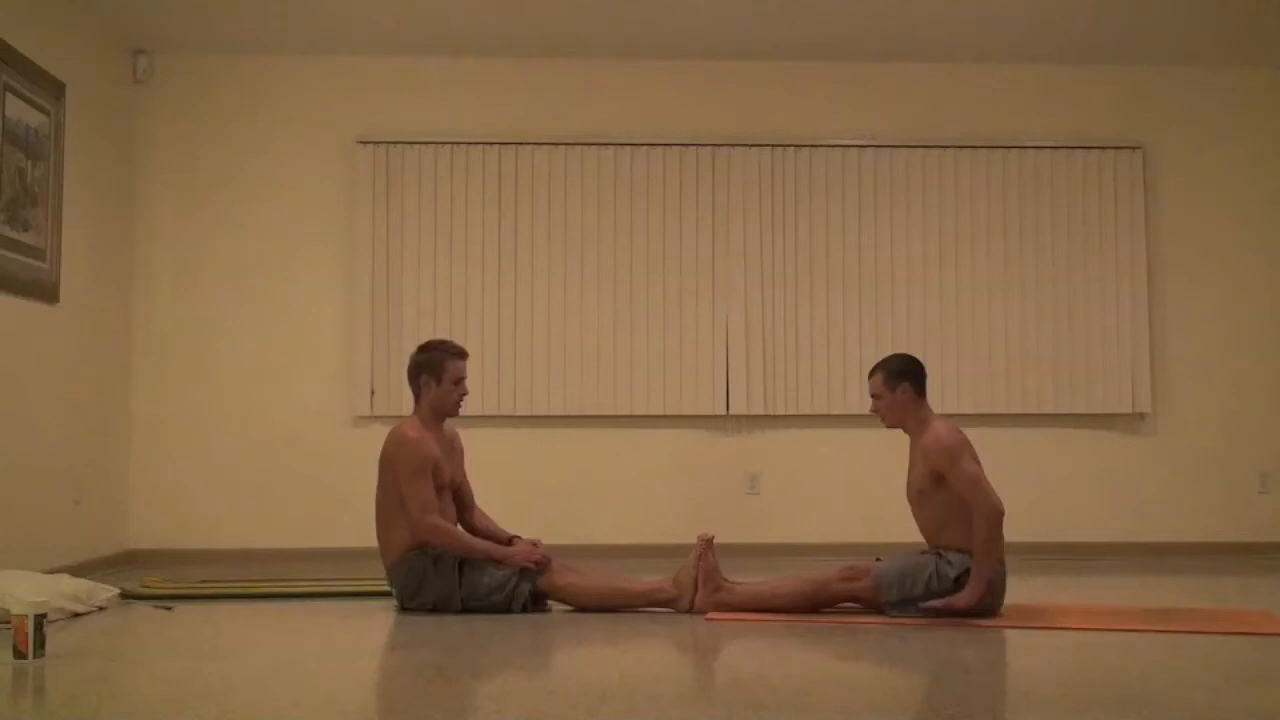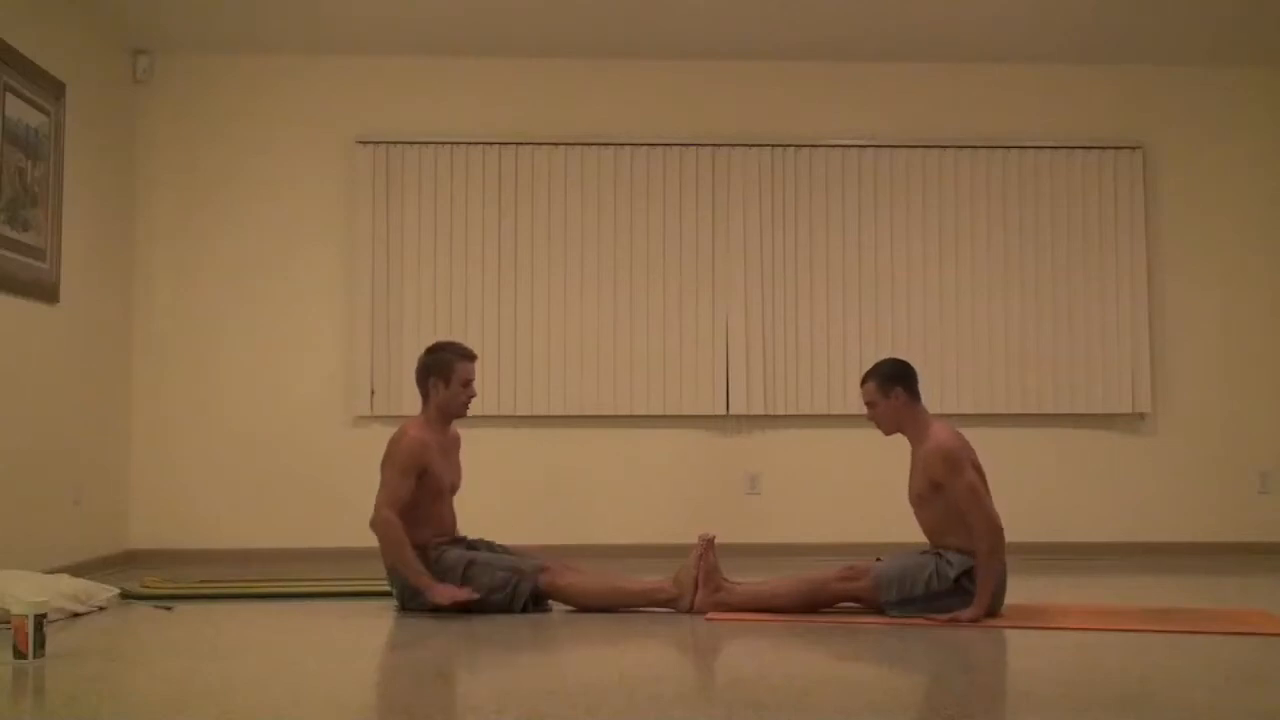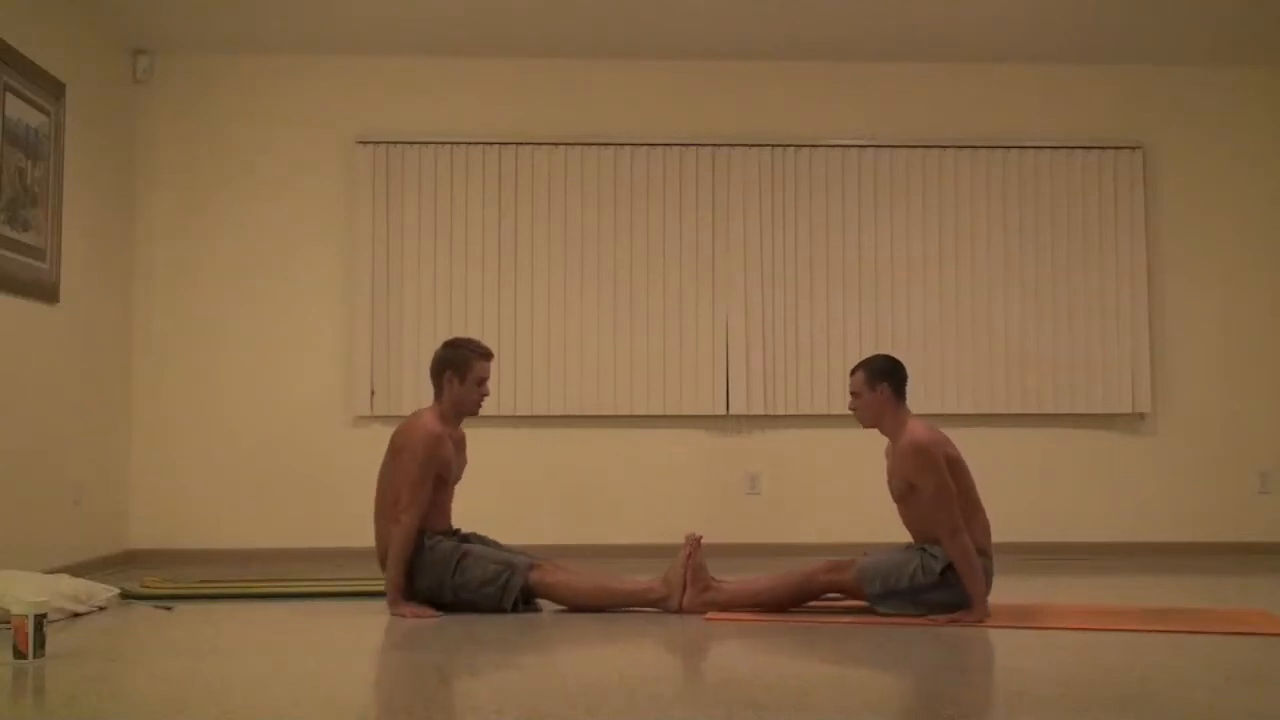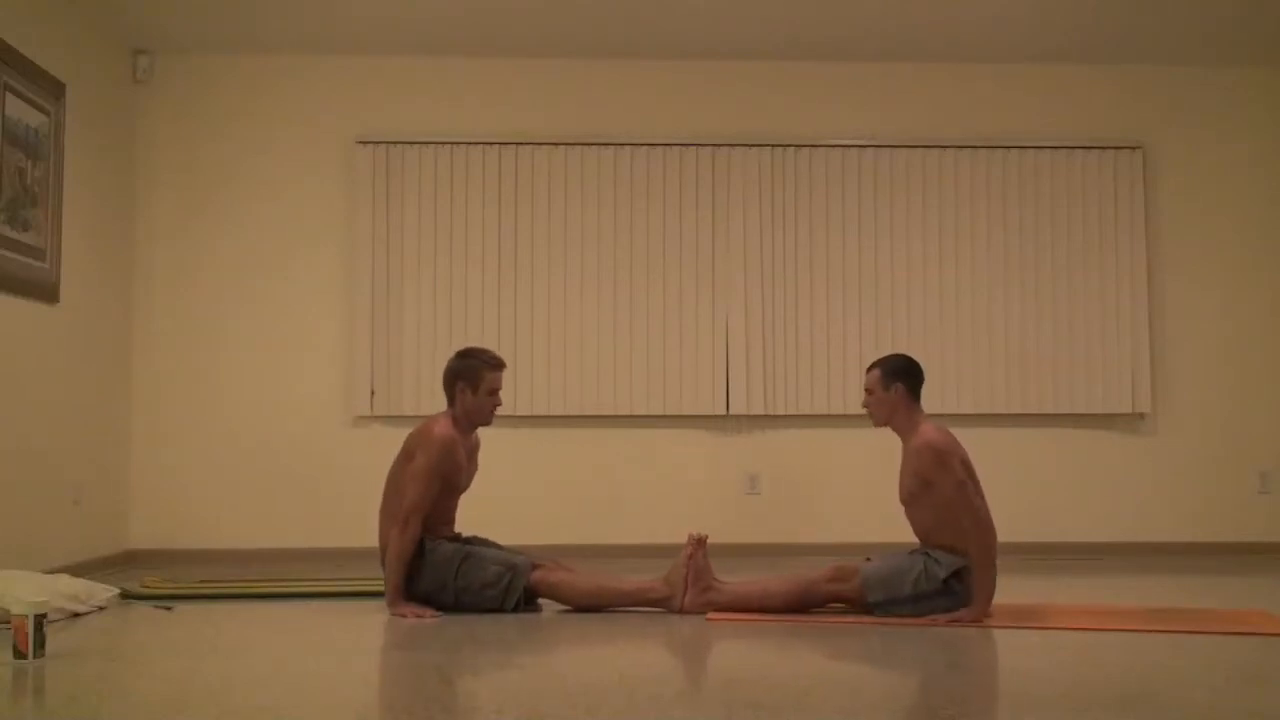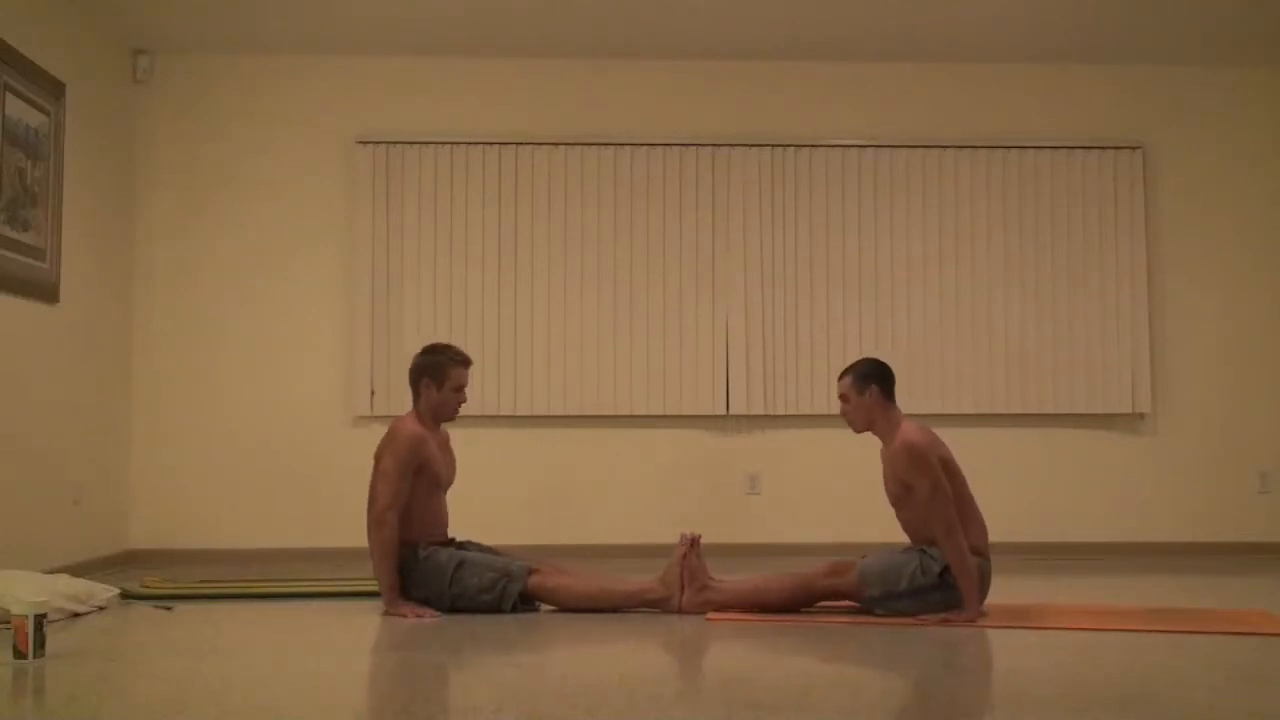
dt=1s
person 1, frame 1
left shoulder: (449, 438)
right shoulder: (411, 441)
left elbow: (469, 512)
right elbow: (428, 525)
left wrist: (512, 542)
right wrist: (504, 554)
left hip: (443, 560)
right hip: (420, 571)
left knee: (547, 566)
right knee: (544, 575)
left ankle: (669, 590)
right ankle: (673, 593)
person 1, frame 2
left shoulder: (449, 437)
right shoulder: (414, 442)
right elbow: (383, 518)
right wrist: (429, 587)
left hip: (447, 552)
right hip: (423, 565)
left knee: (552, 568)
right knee: (546, 576)
left ankle: (669, 590)
right ankle: (671, 594)
person 1, frame 3
left shoulder: (454, 434)
right shoulder: (427, 433)
right elbow: (405, 517)
right wrist: (396, 598)
left hip: (441, 546)
right hip: (419, 559)
left knee: (543, 566)
right knee: (535, 575)
left ankle: (658, 590)
right ankle: (662, 593)
person 1, frame 4
left shoulder: (470, 440)
right shoulder: (440, 438)
right elbow: (406, 519)
right wrist: (396, 598)
left hip: (440, 551)
right hip: (420, 562)
left knee: (547, 566)
right knee: (537, 575)
left ankle: (660, 590)
right ankle: (664, 593)
person 1, frame 5
left shoulder: (439, 436)
right shoulder: (408, 436)
right elbow: (381, 518)
right wrist: (393, 598)
left hip: (439, 554)
right hip: (416, 565)
left knee: (540, 570)
right knee: (532, 579)
left ankle: (656, 590)
right ankle: (659, 594)
person 2, frame 1
left shoulder: (939, 442)
right shoulder: (923, 441)
left elbow: (991, 508)
left wrist: (973, 590)
left hip: (964, 573)
right hip: (951, 566)
left knee: (849, 580)
right knee: (852, 575)
left ankle: (724, 596)
right ankle: (728, 591)
person 2, frame 2
left shoulder: (939, 447)
right shoulder: (925, 444)
left elbow: (989, 525)
left wrist: (980, 604)
left hip: (966, 575)
right hip: (951, 566)
left knee: (848, 580)
right knee: (851, 576)
left ankle: (725, 597)
right ankle: (729, 592)
person 2, frame 3
left shoulder: (916, 445)
right shoulder: (897, 447)
left elbow: (952, 531)
left wrist: (978, 606)
left hip: (952, 572)
right hip: (938, 562)
left knee: (832, 574)
right knee: (833, 572)
left ankle: (711, 596)
right ankle: (716, 592)
person 2, frame 4
left shoulder: (927, 445)
right shoulder: (917, 442)
left elbow: (979, 522)
left wrist: (978, 604)
left hip: (955, 576)
right hip: (941, 565)
left knee: (835, 581)
right knee: (838, 576)
left ankle: (713, 596)
right ankle: (717, 591)
person 2, frame 5
left shoulder: (907, 445)
right shoulder: (894, 445)
left elbow: (948, 528)
left wrist: (971, 606)
left hip: (950, 572)
right hip: (938, 564)
left knee: (833, 577)
right knee: (833, 574)
left ankle: (709, 596)
right ankle: (714, 590)
